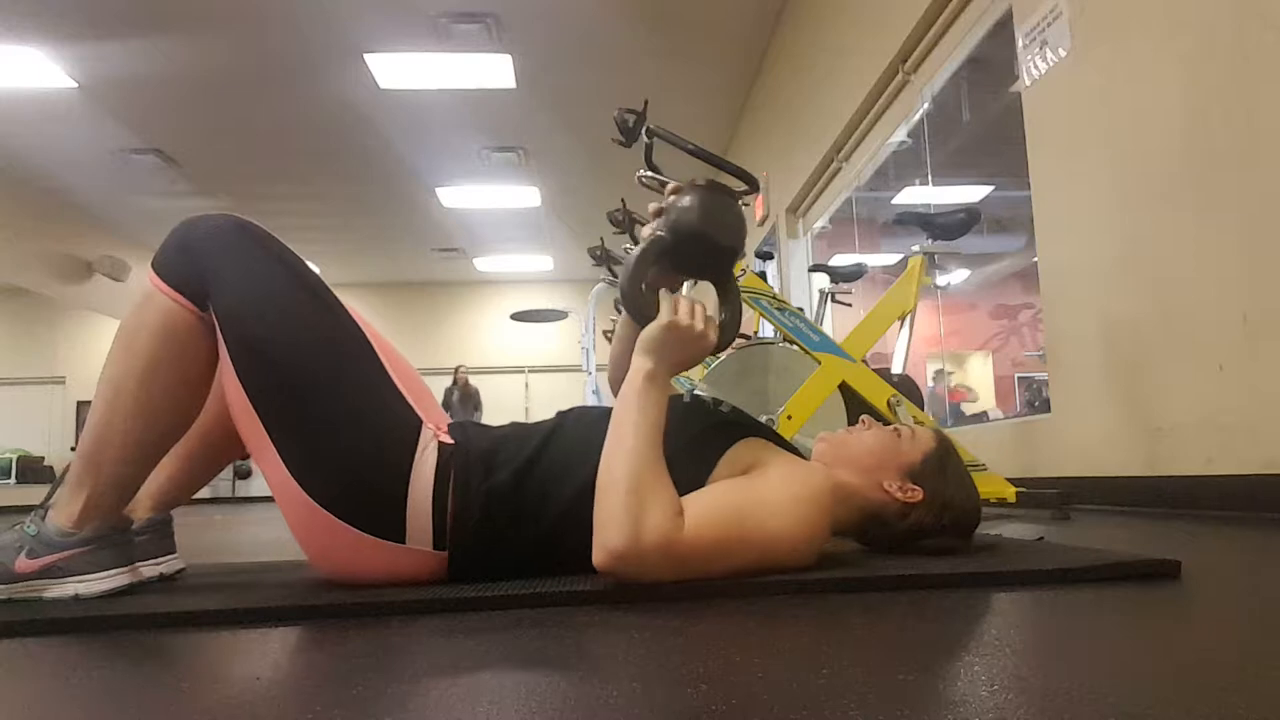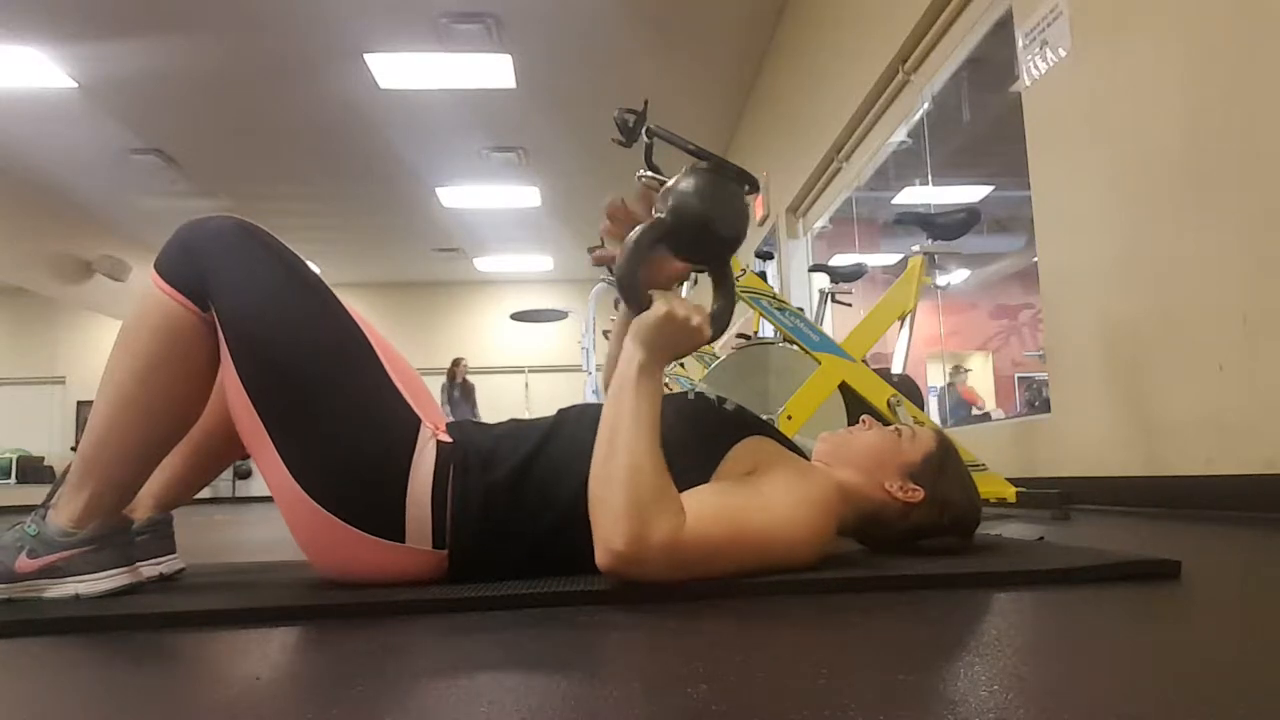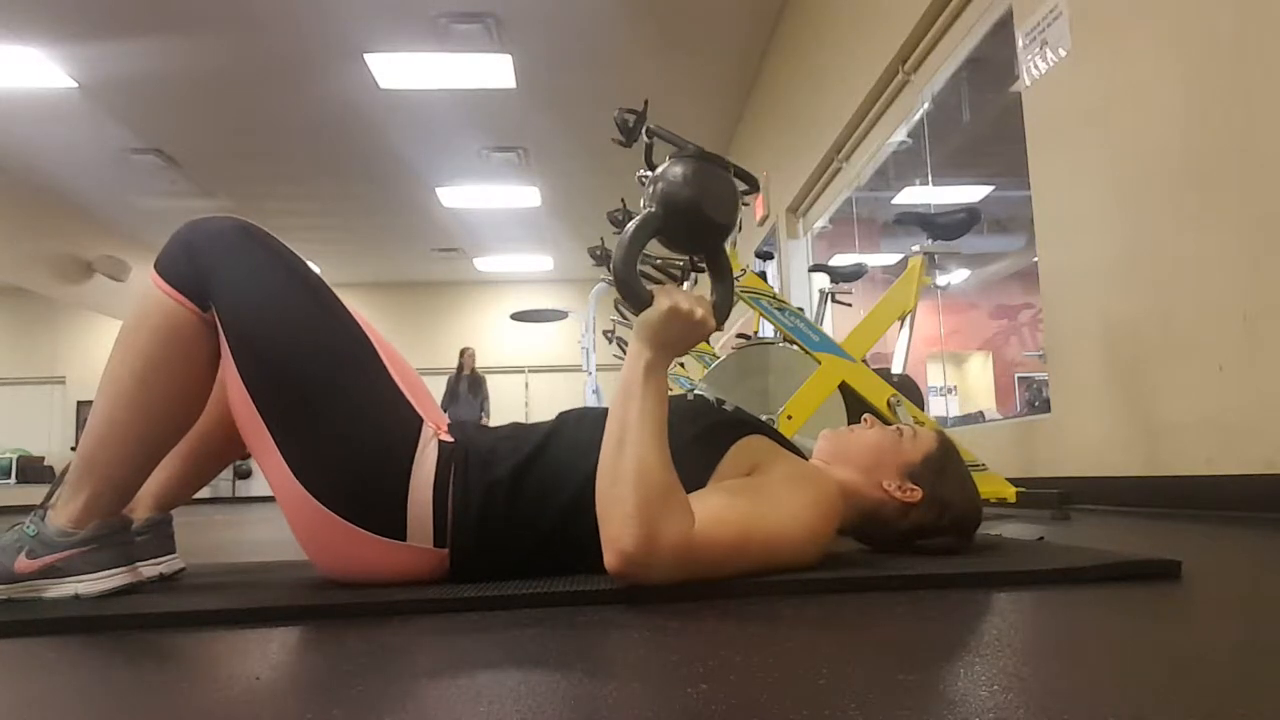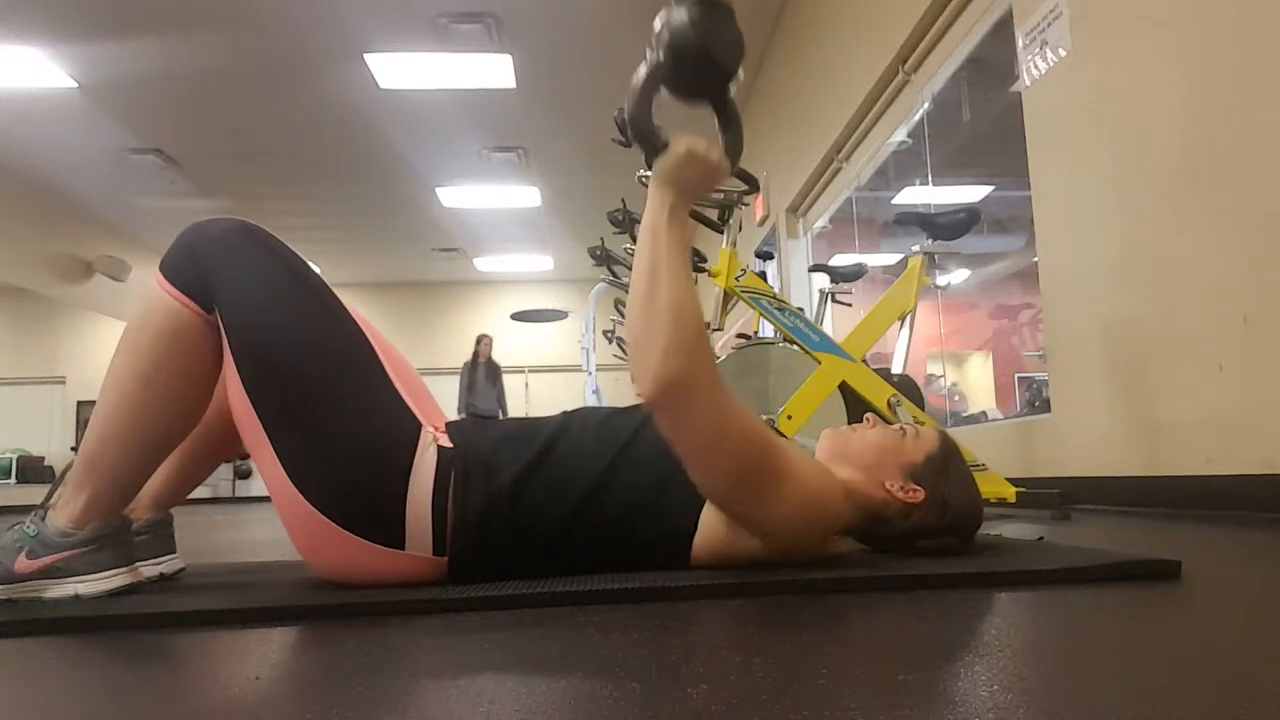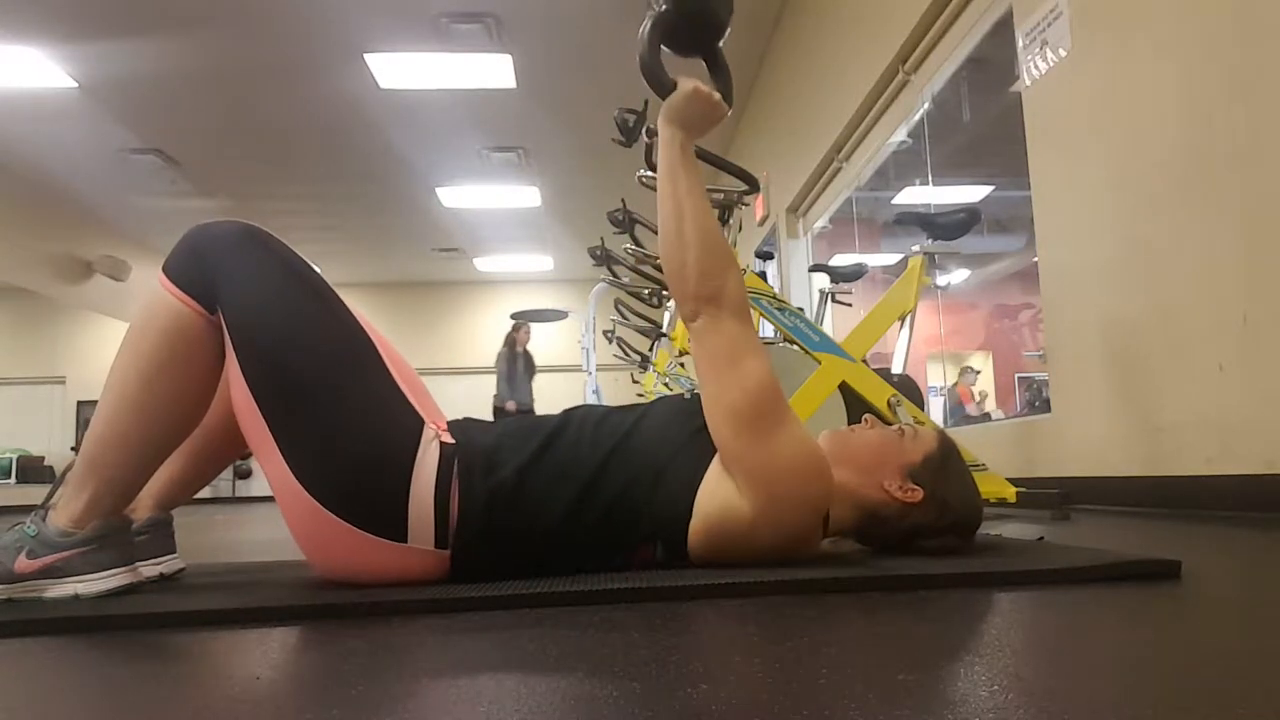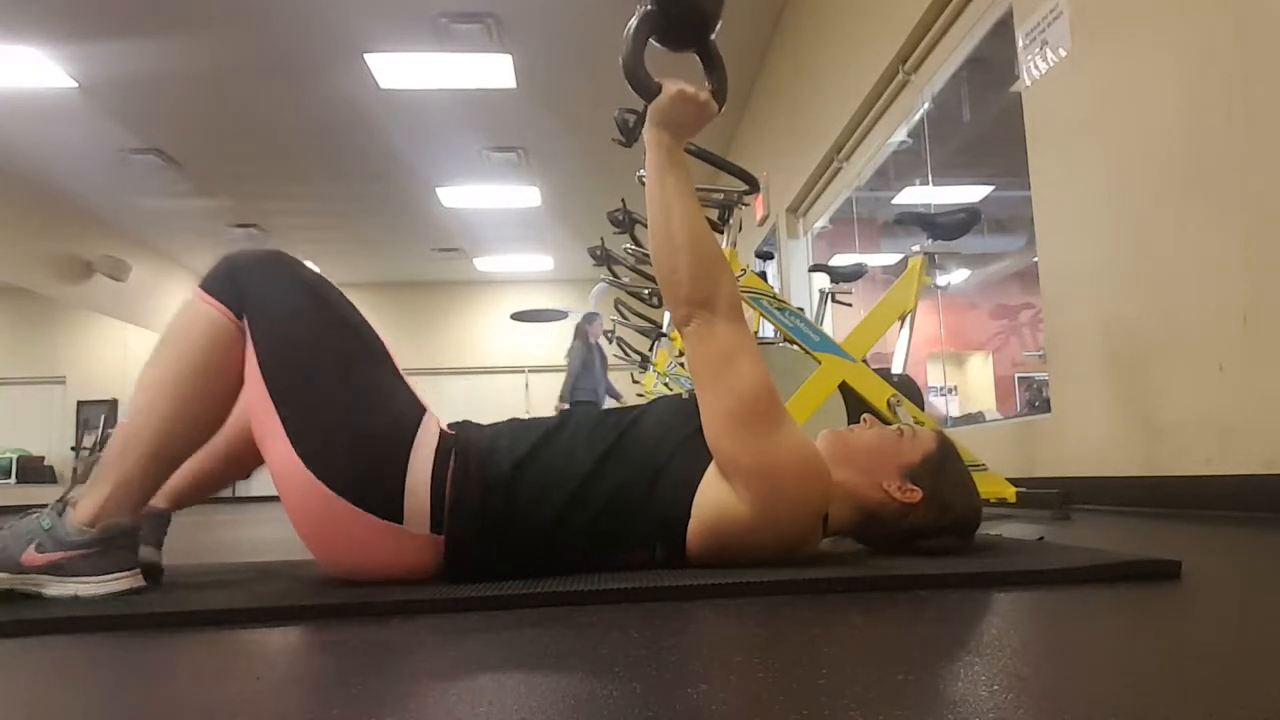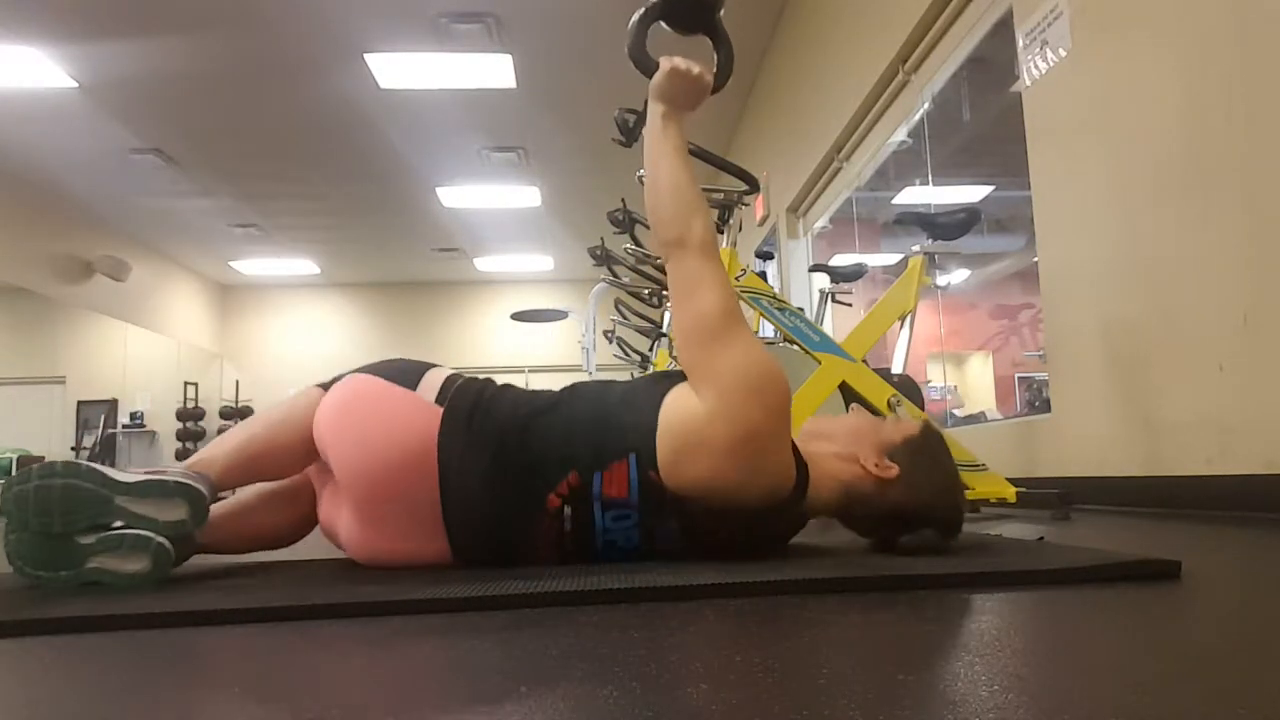
dt=0.7s
person 1, frame 1
left shoulder: (799, 504)
right shoulder: (777, 473)
left elbow: (624, 545)
right elbow: (628, 397)
left wrist: (656, 367)
right wrist: (659, 284)
left hip: (406, 506)
right hip: (438, 477)
left knee: (210, 248)
right knee: (254, 336)
right ankle: (125, 526)
person 1, frame 2
left shoulder: (801, 505)
right shoulder: (783, 477)
left elbow: (625, 541)
right elbow: (632, 415)
left wrist: (644, 360)
right wrist: (647, 294)
left hip: (411, 504)
right hip: (443, 473)
left knee: (214, 251)
right knee: (253, 331)
right ankle: (126, 525)
person 1, frame 3
left shoulder: (802, 505)
right shoulder: (784, 478)
left elbow: (634, 547)
left wrist: (645, 355)
left hip: (409, 504)
right hip: (440, 479)
left knee: (213, 252)
right knee: (252, 341)
right ankle: (126, 523)
person 1, frame 4
left shoulder: (799, 507)
right shoulder: (784, 491)
left elbow: (664, 378)
right elbow: (679, 377)
left wrist: (669, 205)
right wrist: (674, 215)
left hip: (409, 510)
right hip: (440, 478)
left knee: (218, 253)
right knee: (251, 335)
right ankle: (121, 523)
person 1, frame 5
left shoulder: (788, 489)
right shoulder: (779, 494)
left elbow: (712, 304)
right elbow: (714, 316)
left wrist: (676, 142)
left hip: (407, 506)
right hip: (440, 484)
left knee: (222, 256)
right knee: (250, 336)
right ankle: (127, 523)
person 1, frame 6
left shoulder: (787, 490)
right shoulder: (781, 507)
left elbow: (704, 309)
left wrist: (665, 145)
left hip: (412, 503)
right hip: (442, 503)
left knee: (255, 280)
right knee: (276, 370)
left ankle: (87, 531)
right ankle: (133, 519)
person 1, frame 7
left shoulder: (753, 418)
right shoulder: (770, 511)
left elbow: (687, 254)
left wrist: (666, 118)
right hip: (449, 531)
left ankle: (172, 488)
right ankle: (159, 533)
